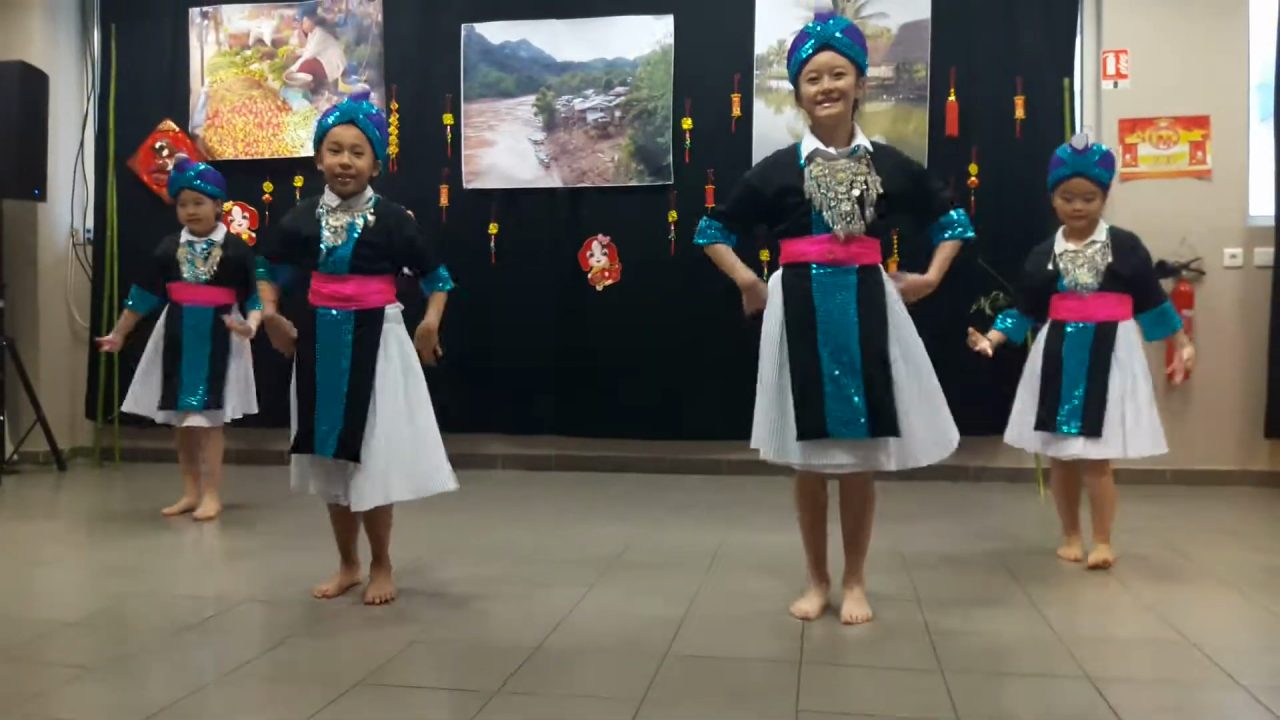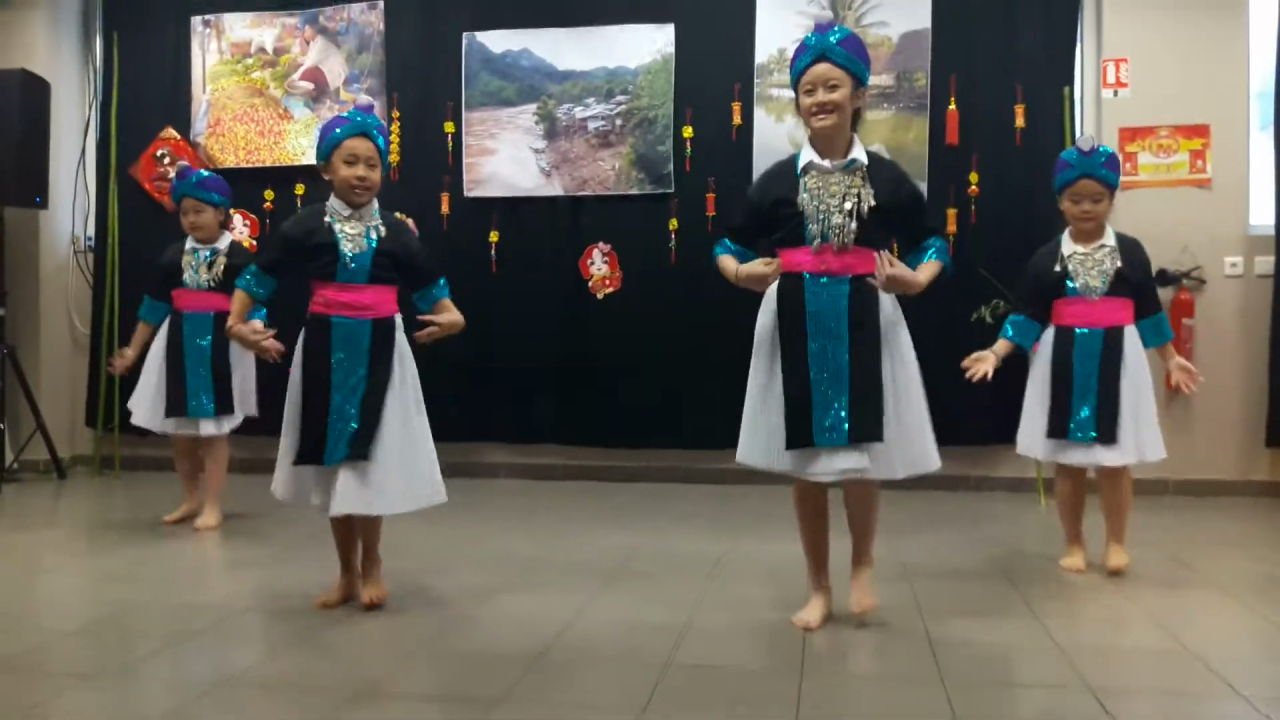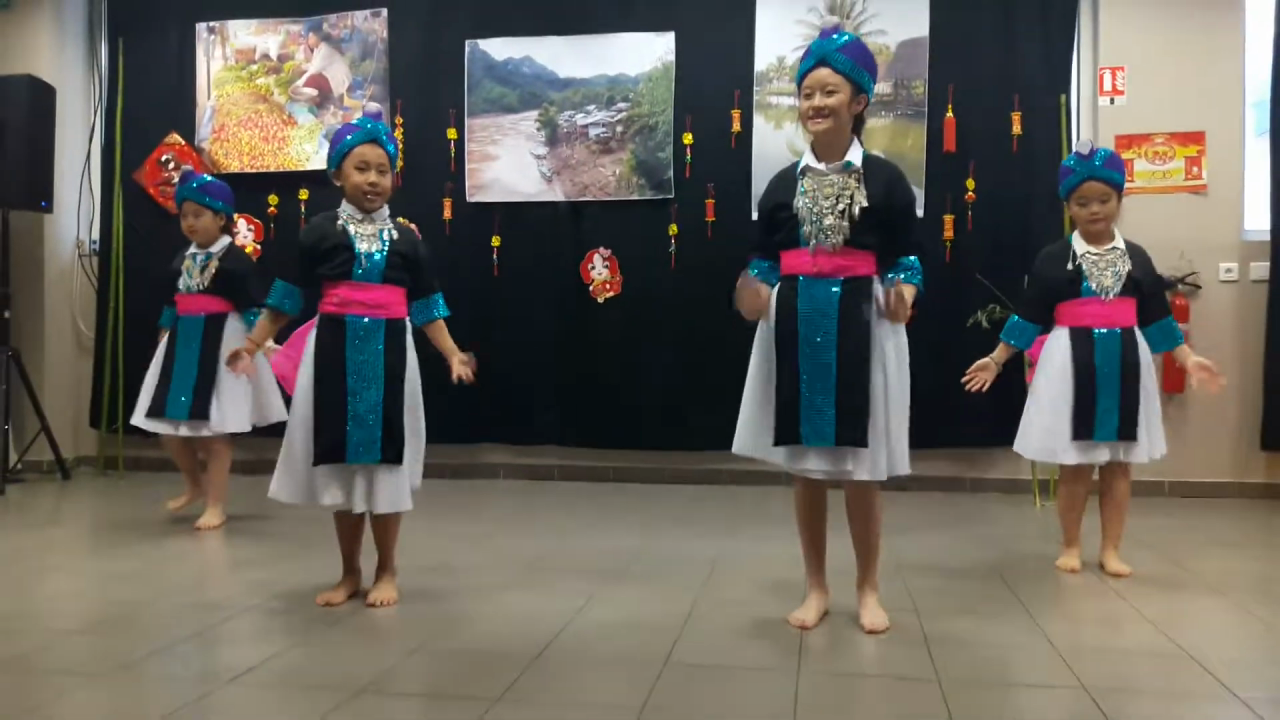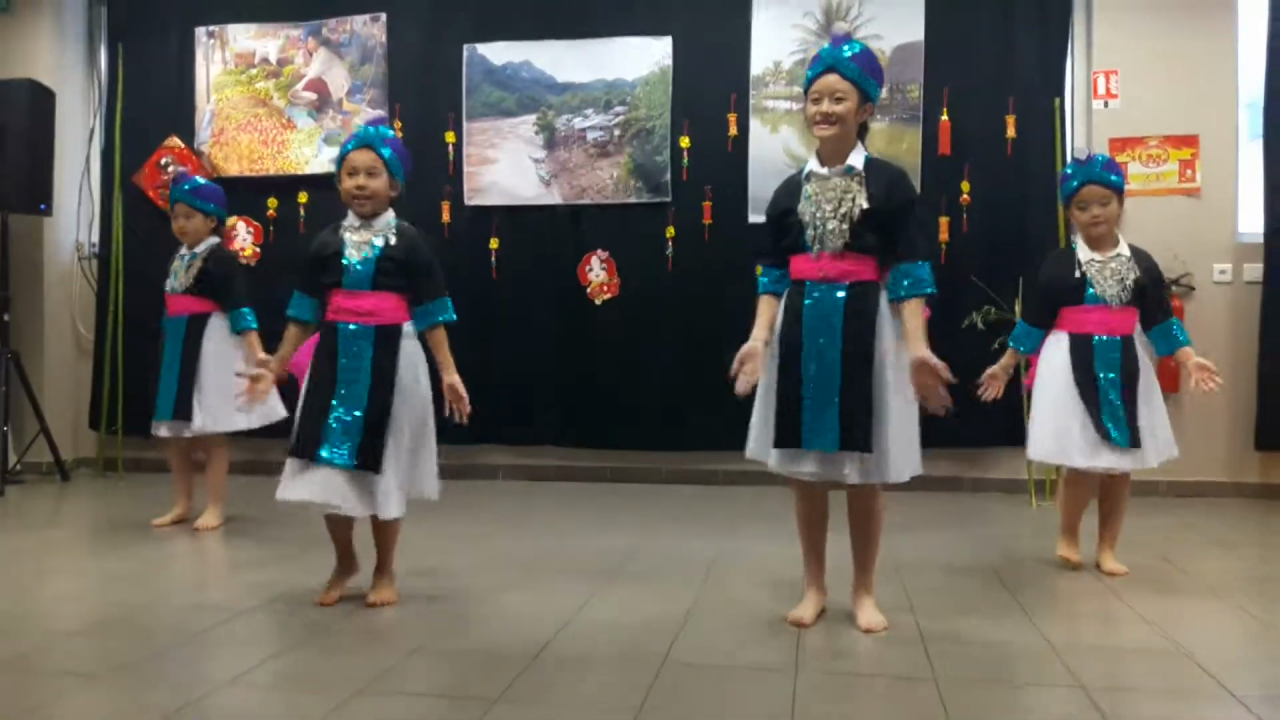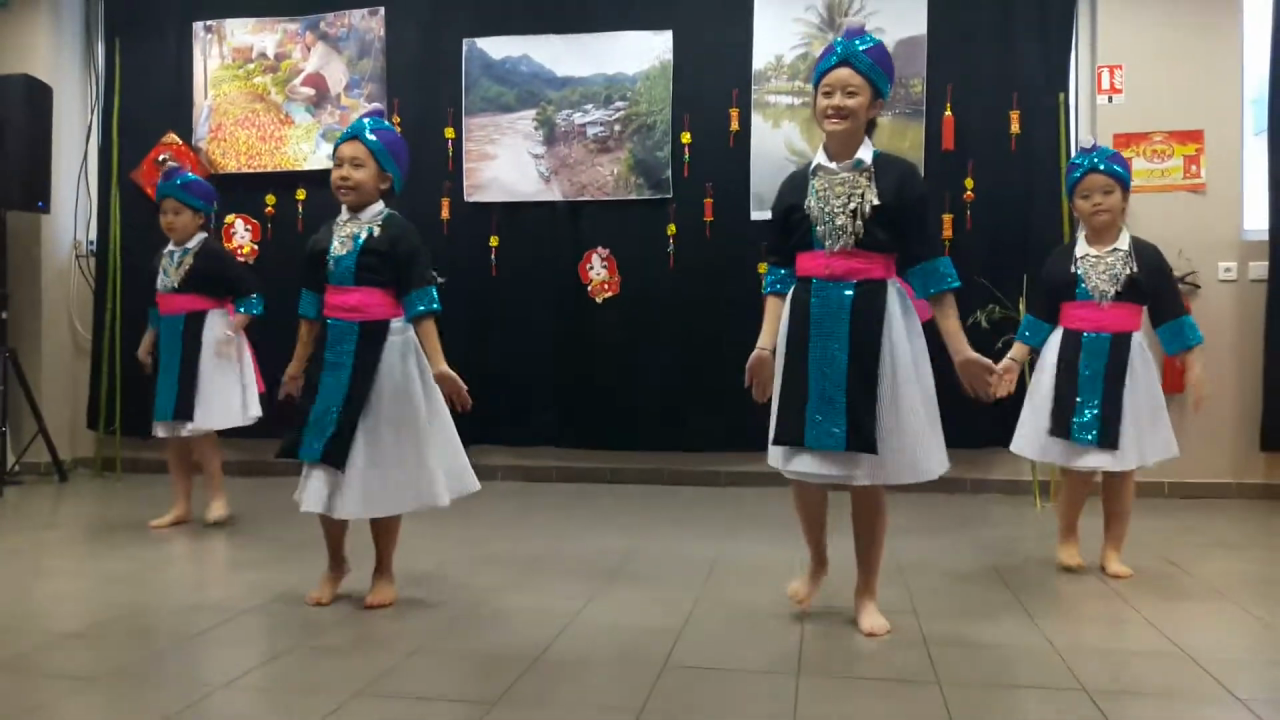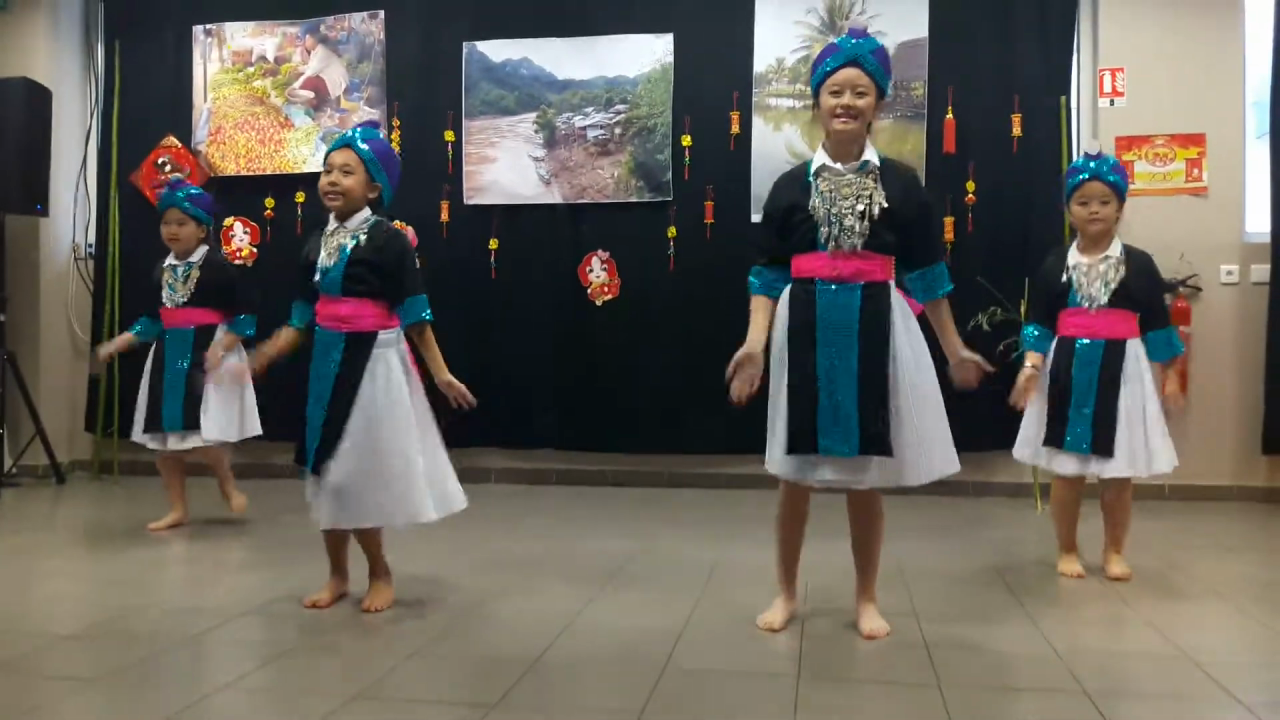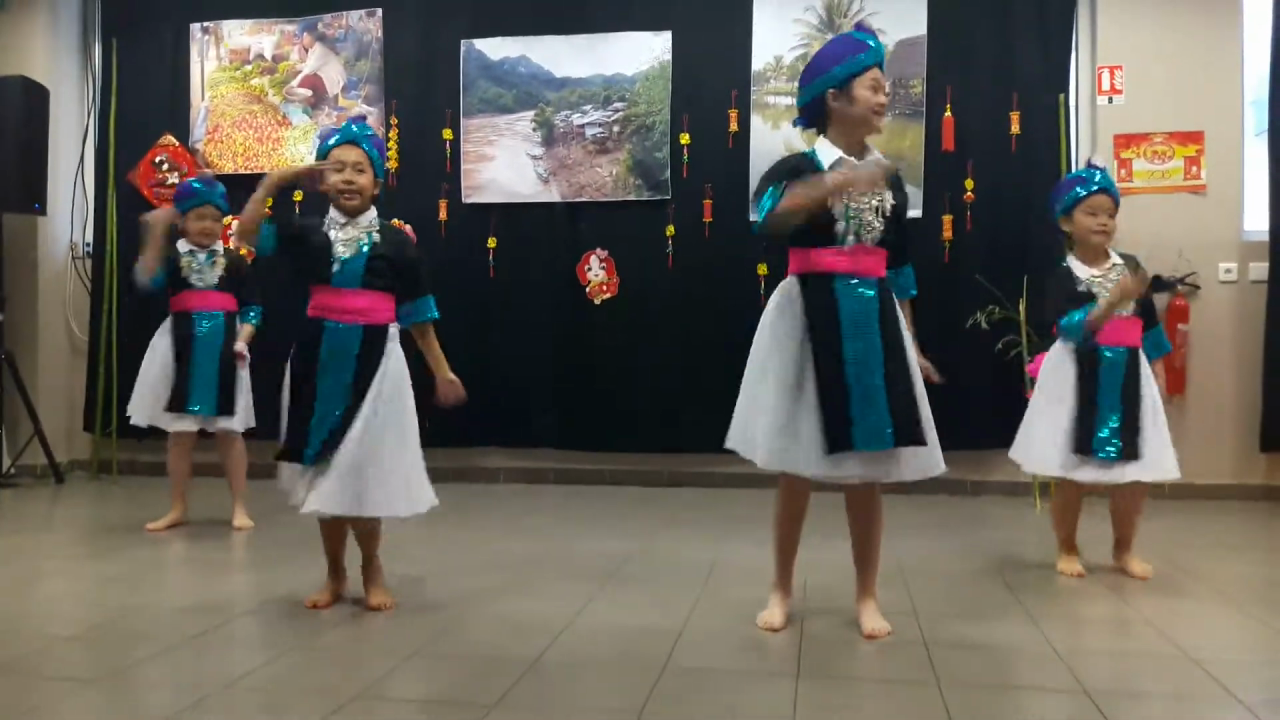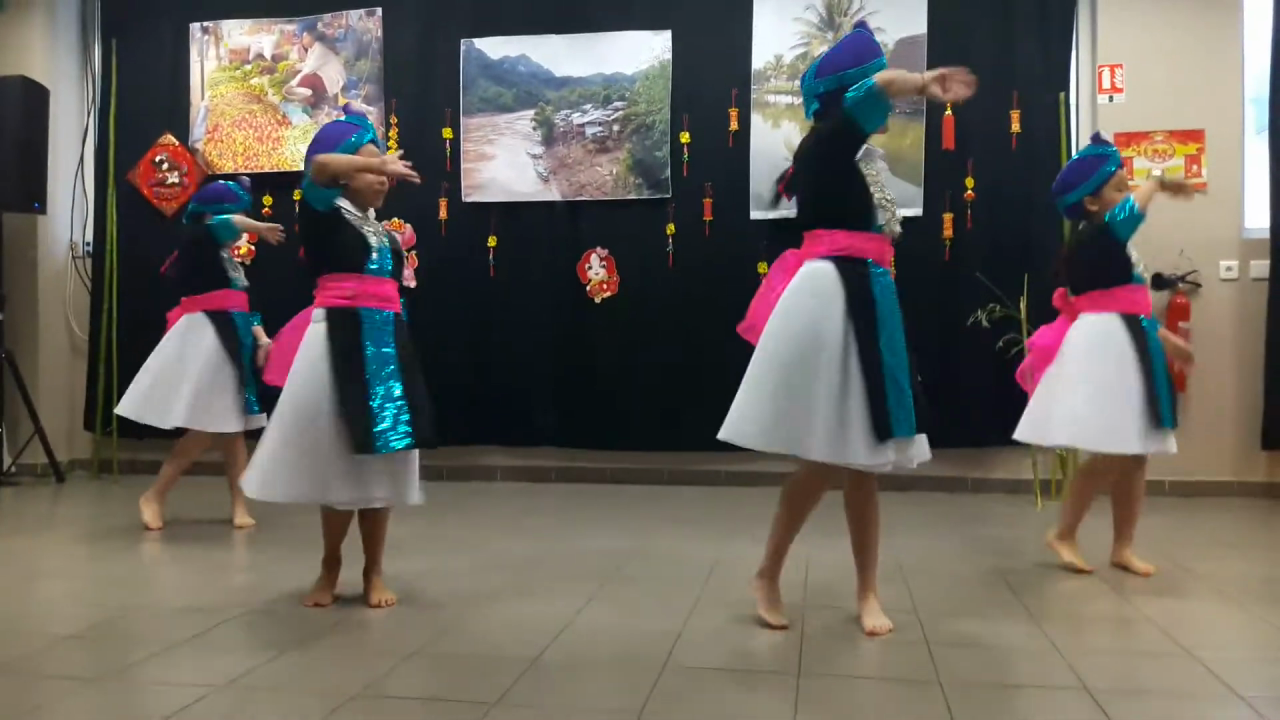
dt=0.2s
person 1, frame 1
left shoulder: (891, 164)
right shoulder: (778, 169)
left elbow: (951, 219)
right elbow: (713, 228)
left wrist: (931, 276)
right wrist: (745, 281)
left hip: (869, 310)
right hip: (800, 310)
left knee: (865, 454)
right knee: (810, 455)
left ankle: (854, 581)
right ankle: (817, 580)
person 1, frame 2
left shoulder: (887, 178)
right shoulder: (777, 180)
left elbow: (932, 245)
right elbow: (731, 247)
left wrist: (914, 283)
right wrist: (746, 274)
left hip: (863, 320)
right hip: (795, 320)
left knee: (864, 459)
right knee: (805, 464)
left ankle: (861, 567)
right ankle: (818, 589)
person 1, frame 3
left shoulder: (885, 180)
right shoulder: (783, 185)
left elbow: (903, 264)
right elbow: (766, 265)
left wrist: (898, 305)
right wrist: (754, 302)
left hip: (860, 321)
right hip: (793, 321)
left knee: (860, 466)
right knee: (804, 463)
left ankle: (868, 588)
right ankle: (816, 588)
person 1, frame 4
left shoulder: (890, 183)
right shoulder: (790, 189)
left elbow: (908, 272)
right elbow: (773, 276)
left wrist: (917, 349)
right wrist: (757, 342)
left hip: (866, 325)
right hip: (801, 327)
left knee: (862, 469)
right knee: (802, 463)
left ankle: (864, 592)
right ankle: (816, 584)
person 1, frame 5
left shoulder: (899, 178)
right shoulder: (796, 185)
left elbow: (928, 267)
right elbow: (779, 271)
left wrist: (959, 348)
right wrist: (766, 342)
left hip: (876, 323)
right hip: (809, 323)
left knee: (869, 469)
right knee: (802, 463)
left ankle: (866, 595)
right ankle: (817, 562)
person 1, frame 6
left shoulder: (900, 181)
right shoulder: (792, 186)
left elbow: (925, 271)
right elbow: (765, 274)
left wrist: (953, 347)
right wrist: (755, 343)
left hip: (877, 325)
right hip: (808, 327)
left knee: (868, 471)
right knee: (797, 469)
left ankle: (866, 598)
right ankle: (787, 590)
person 1, frame 7
left shoulder: (889, 178)
right shoulder: (795, 169)
right elbow: (772, 214)
left wrist: (914, 349)
right wrist: (833, 183)
left hip: (874, 319)
right hip: (810, 318)
left knee: (867, 467)
right knee: (799, 466)
left ankle: (867, 596)
right ankle: (781, 589)
person 1, frame 8
left shoulder: (858, 167)
right shoulder: (825, 145)
right elbow: (867, 91)
right wrist: (926, 79)
left hip: (866, 301)
right hip: (827, 300)
left knee: (863, 457)
right knee: (822, 456)
left ankle: (868, 594)
right ankle: (768, 573)
person 2, frame 1
left shoulder: (392, 219)
right shoulder: (301, 219)
left elbow: (434, 275)
right elbow: (269, 270)
left wrist: (431, 324)
right wrist: (270, 316)
left hip: (376, 340)
right hip: (320, 341)
left knee: (376, 456)
right knee: (331, 456)
left ankle: (381, 563)
right ankle: (348, 564)
person 2, frame 2
left shoulder: (397, 233)
right shoulder: (305, 227)
left elbow: (429, 288)
right elbow: (258, 276)
left wrist: (449, 315)
right wrist: (238, 320)
left hip: (380, 352)
right hip: (325, 350)
left knee: (367, 463)
right knee: (330, 463)
left ankle: (370, 567)
right ankle: (348, 574)
person 2, frame 3
left shoulder: (407, 240)
right shoulder: (320, 233)
left elbow: (428, 307)
right elbow: (285, 298)
left wrist: (453, 354)
right wrist: (252, 346)
left hip: (391, 356)
right hip: (335, 353)
left knee: (384, 464)
right knee: (339, 463)
left ankle: (387, 572)
right ankle: (350, 573)
person 2, frame 4
left shoulder: (410, 243)
right shoulder: (326, 242)
left elbow: (432, 315)
right elbow: (306, 312)
left wrist: (449, 375)
right wrist: (276, 366)
left hip: (391, 360)
right hip: (337, 360)
left knee: (383, 469)
right knee: (326, 469)
left ankle: (384, 573)
right ankle: (345, 562)
person 2, frame 5
left shoulder: (398, 233)
right shoulder: (324, 237)
left elbow: (419, 303)
right elbow: (314, 307)
left wrist: (437, 364)
right wrist: (297, 364)
left hip: (386, 353)
right hip: (336, 356)
left knee: (381, 466)
right knee: (326, 462)
left ankle: (384, 573)
right ankle: (335, 566)
person 2, frame 6
left shoulder: (388, 242)
right shoulder: (316, 246)
left elbow: (413, 314)
right elbow: (304, 316)
left wrist: (439, 372)
right wrist: (263, 355)
left hip: (373, 363)
right hip: (328, 364)
left knee: (365, 476)
right knee: (328, 475)
left ankle: (379, 573)
right ankle: (338, 575)
person 2, frame 7
left shoulder: (395, 240)
right shoulder: (309, 234)
left elbow: (418, 311)
right elbow: (249, 229)
left wrist: (441, 369)
right wrist: (271, 181)
left hip: (374, 358)
right hip: (320, 353)
left knee: (361, 469)
right knee: (325, 468)
left ankle: (372, 572)
right ankle: (335, 573)
person 2, frame 8
left shoulder: (387, 235)
right shoulder: (322, 214)
right elbow: (322, 167)
right wrist: (386, 164)
left hip: (384, 346)
right hip: (335, 342)
left knee: (378, 462)
right knee: (339, 461)
left ankle: (373, 572)
right ankle: (331, 565)
person 3, frame 1
left shoulder: (1126, 246)
right shoulder: (1043, 256)
left elbow: (1151, 302)
right elbow: (1026, 312)
left wrist: (1180, 345)
right wrist: (992, 338)
left hip: (1111, 354)
right hip: (1059, 355)
left knee: (1097, 456)
right knee: (1062, 454)
left ankle: (1102, 540)
right ankle: (1071, 536)
person 3, frame 2
left shoulder: (1130, 251)
right shoulder: (1047, 257)
left elbow: (1148, 311)
right elbow: (1029, 315)
left wrist: (1172, 357)
right wrist: (995, 352)
left hip: (1116, 359)
right hip: (1064, 360)
left knee: (1114, 461)
right knee: (1068, 460)
left ankle: (1116, 544)
right ankle: (1074, 545)
person 3, frame 3
left shoulder: (1136, 257)
right shoulder: (1053, 258)
left elbow: (1156, 316)
right elbow: (1029, 315)
left wrist: (1187, 358)
right wrist: (997, 359)
left hip: (1124, 362)
right hip: (1072, 361)
left knee: (1119, 463)
right knee: (1076, 462)
left ankle: (1111, 549)
right ankle: (1070, 546)
person 3, frame 4
left shoulder: (1142, 263)
right shoulder: (1058, 265)
left elbow: (1159, 319)
right elbow: (1034, 321)
left wrist: (1191, 359)
right wrist: (1005, 364)
left hip: (1125, 367)
right hip: (1073, 366)
left knee: (1120, 467)
right knee: (1084, 464)
left ankle: (1107, 548)
right ankle: (1067, 535)
person 3, frame 5
left shoulder: (1146, 257)
right shoulder: (1061, 259)
left elbow: (1170, 314)
right elbow: (1039, 316)
left wrist: (1192, 364)
right wrist: (1015, 357)
left hip: (1124, 363)
right hip: (1071, 363)
left knee: (1121, 465)
right knee: (1077, 462)
left ankle: (1112, 551)
right ankle: (1068, 539)
person 3, frame 6
left shoulder: (1139, 264)
right shoulder: (1055, 266)
left elbow: (1158, 326)
right elbow: (1038, 324)
left wrist: (1167, 376)
right wrist: (1031, 367)
left hip: (1121, 371)
right hip: (1069, 374)
left knee: (1119, 474)
right knee: (1068, 471)
left ankle: (1113, 552)
right ankle: (1067, 549)
person 3, frame 7
left shoulder: (1132, 270)
right shoulder: (1063, 278)
left elbow: (1149, 325)
right elbow: (1068, 329)
left wrist: (1156, 374)
right wrist: (1108, 303)
left hip: (1128, 380)
right hip: (1079, 381)
left knee: (1131, 477)
right knee: (1072, 475)
left ankle: (1124, 550)
right ankle: (1067, 548)
person 3, frame 8
left shoulder: (1110, 248)
right shoulder: (1090, 242)
right elbow: (1122, 218)
left wrist: (1164, 339)
right wrist: (1156, 186)
left hip: (1127, 349)
right hip: (1102, 349)
left knee: (1134, 456)
right knee: (1110, 454)
left ankle: (1122, 547)
right ankle: (1063, 533)
person 4, frame 1
left shoulder: (236, 249)
right shoulder: (168, 248)
left elbow: (255, 296)
right elbow: (144, 293)
left wrist: (250, 324)
right wrist: (118, 334)
left hip: (218, 337)
right hip: (177, 334)
left knee: (209, 419)
right knee: (181, 419)
left ankle: (212, 495)
right ankle: (192, 492)
person 4, frame 2
left shoulder: (237, 257)
right shoulder: (173, 256)
left elbow: (252, 305)
right elbow: (154, 305)
left wrist: (258, 333)
right wrist: (133, 348)
left hip: (220, 346)
right hip: (179, 344)
left knee: (215, 429)
right knee: (179, 425)
left ankle: (212, 506)
right ankle: (193, 497)
person 4, frame 3
left shoulder: (236, 261)
right shoulder: (183, 259)
left elbow: (253, 310)
right elbow: (174, 310)
right wrist: (166, 347)
left hip: (220, 348)
right hip: (182, 346)
left knee: (214, 431)
right knee: (170, 424)
left ankle: (215, 506)
right ankle: (194, 486)
person 4, frame 4
left shoulder: (222, 260)
right shoulder: (179, 259)
left elbow: (239, 311)
left wrist: (254, 354)
right wrist: (168, 347)
left hip: (212, 348)
right hip: (178, 348)
left knee: (209, 431)
right knee: (172, 429)
left ankle: (215, 508)
right ankle: (183, 504)
person 4, frame 5
left shoulder: (213, 254)
right shoulder: (164, 258)
left elbow: (252, 298)
left wrist: (231, 331)
right wrist: (146, 344)
left hip: (208, 347)
right hip: (171, 347)
left knee: (198, 426)
right knee: (171, 428)
left ankle: (218, 495)
right ankle: (181, 505)
person 4, frame 6
left shoulder: (217, 268)
right shoulder: (162, 272)
left elbow: (244, 317)
right elbow: (152, 322)
left wrist: (220, 350)
right wrist: (115, 345)
left hip: (208, 359)
right hip: (169, 360)
left knee: (205, 440)
right knee: (166, 440)
left ankle: (228, 483)
right ankle: (178, 508)
person 4, frame 7
left shoulder: (234, 261)
right shoulder: (174, 256)
left elbow: (251, 308)
right elbow: (147, 281)
left wrist: (242, 341)
right wrist: (154, 235)
left hip: (223, 348)
right hip: (184, 346)
left knee: (227, 429)
right knee: (180, 430)
left ankle: (239, 506)
right ankle: (178, 507)
person 4, frame 8
left shoulder: (232, 263)
right shoulder: (196, 244)
left elbow: (246, 311)
right elbow: (218, 225)
left wrist: (261, 339)
right wrist: (257, 227)
left hip: (230, 345)
right hip: (201, 342)
left knee: (234, 428)
right knee: (204, 429)
left ankle: (239, 504)
right ankle: (154, 495)
